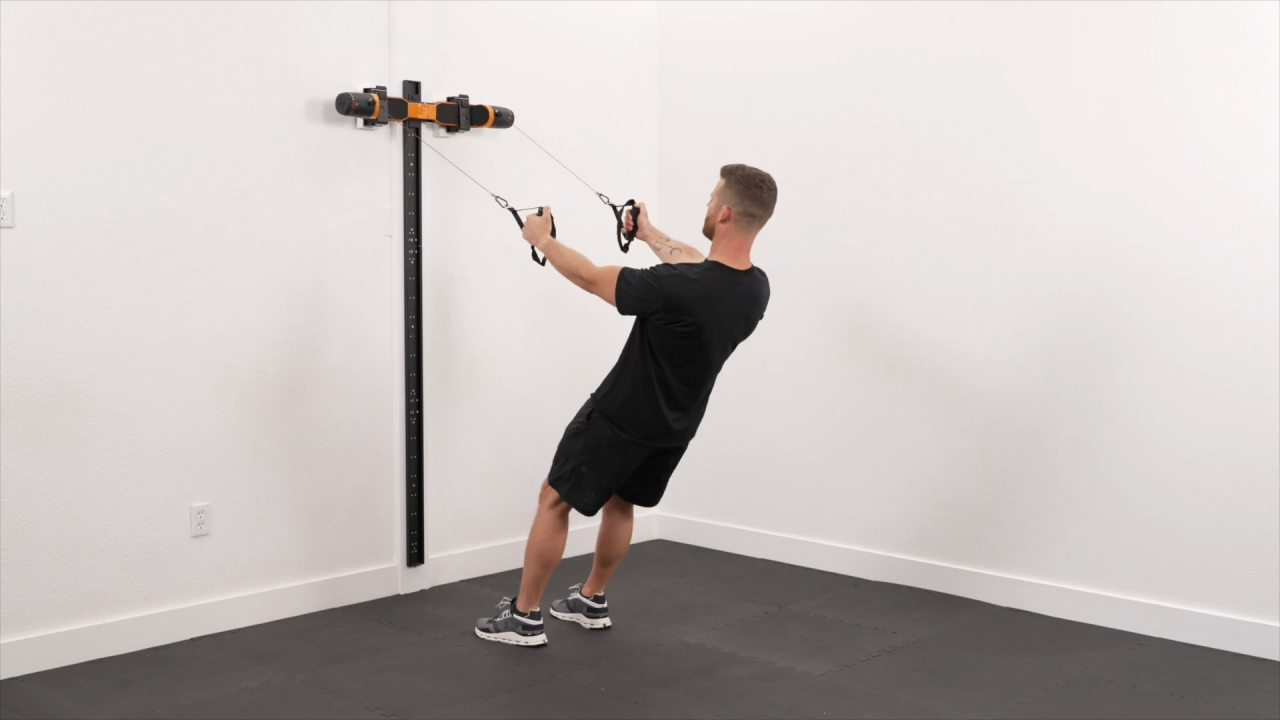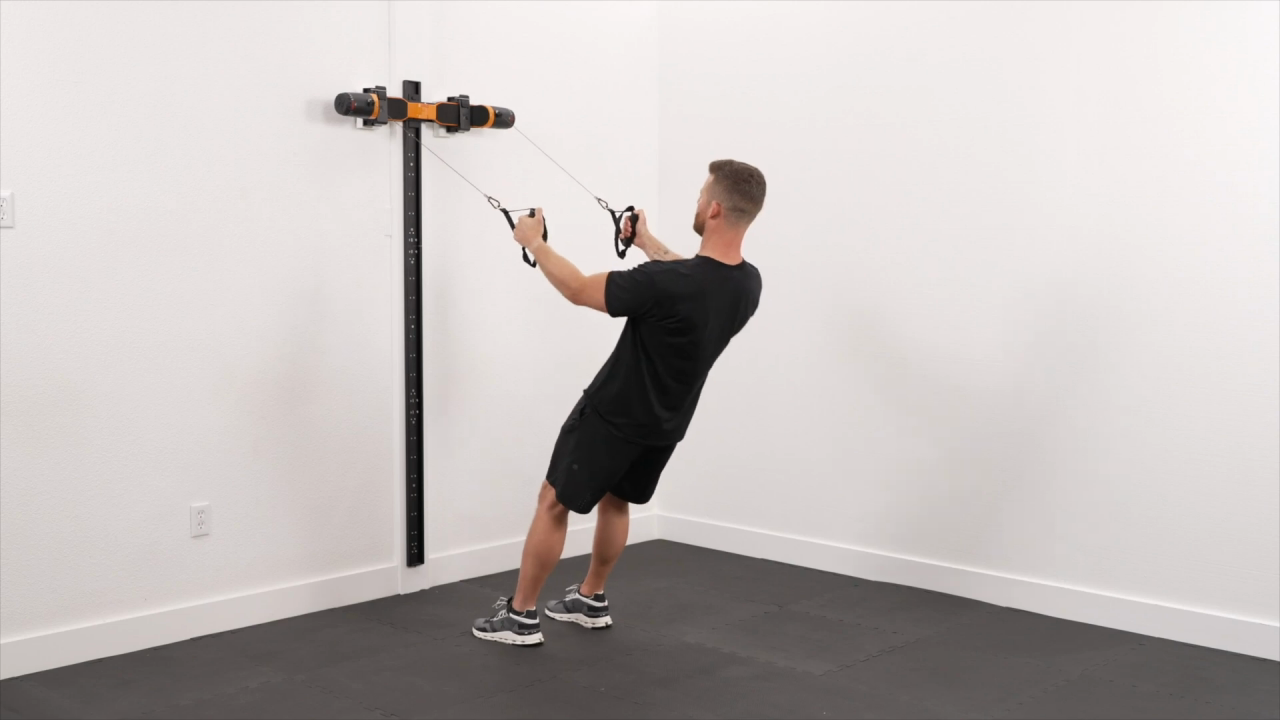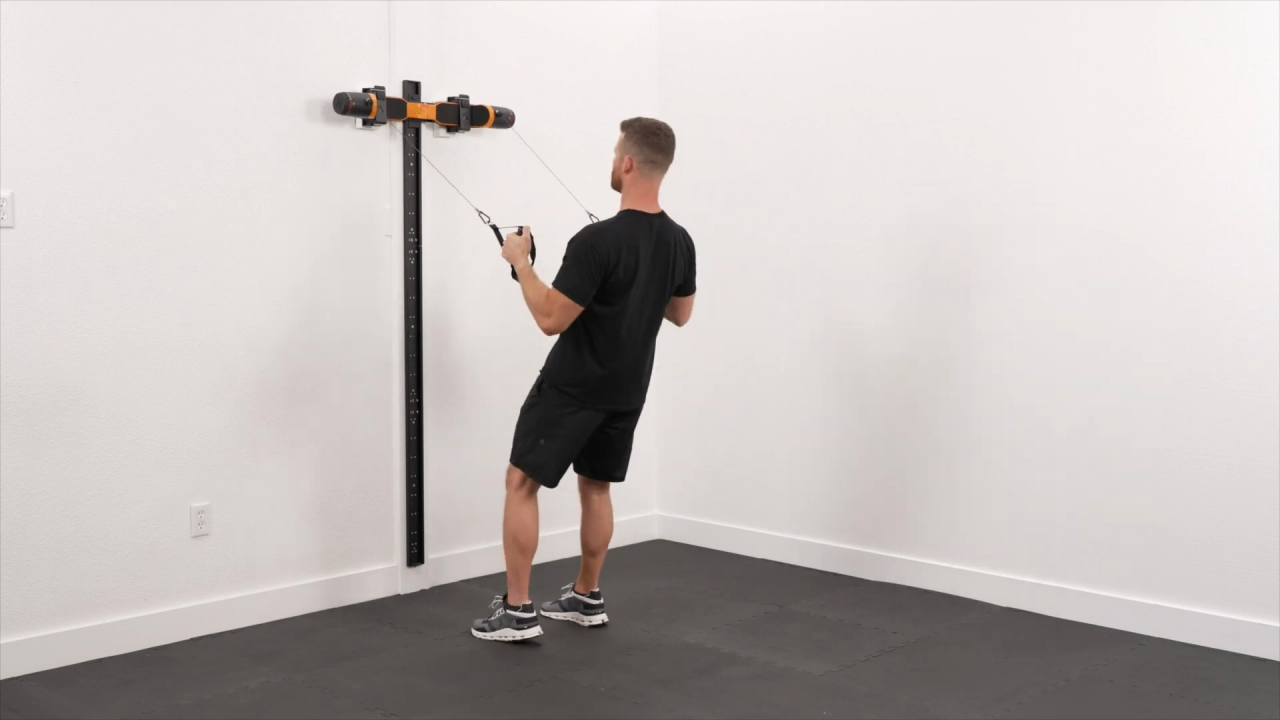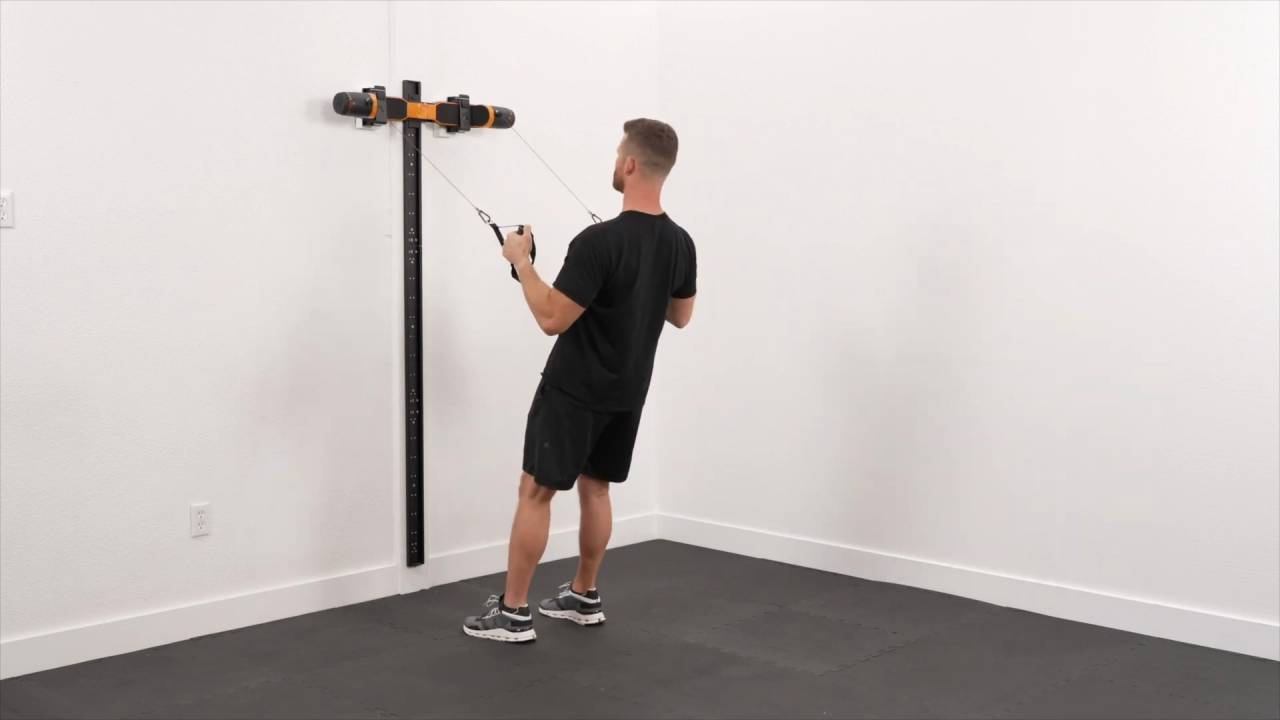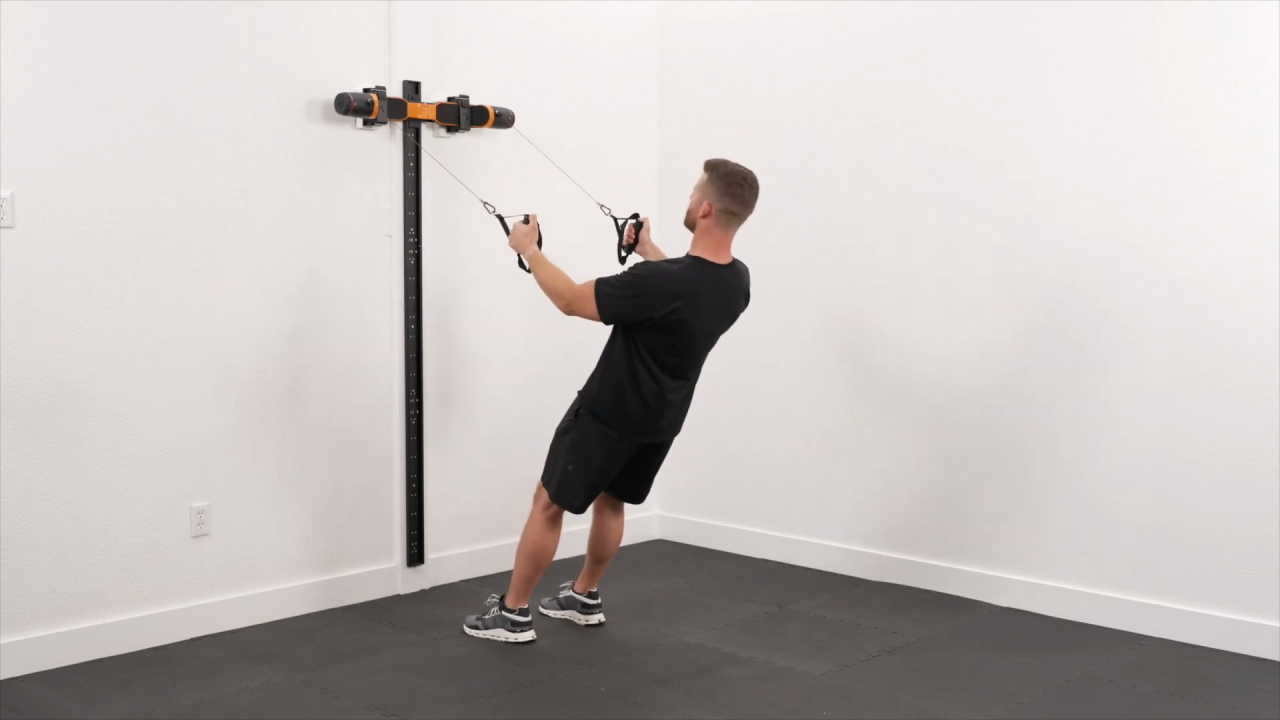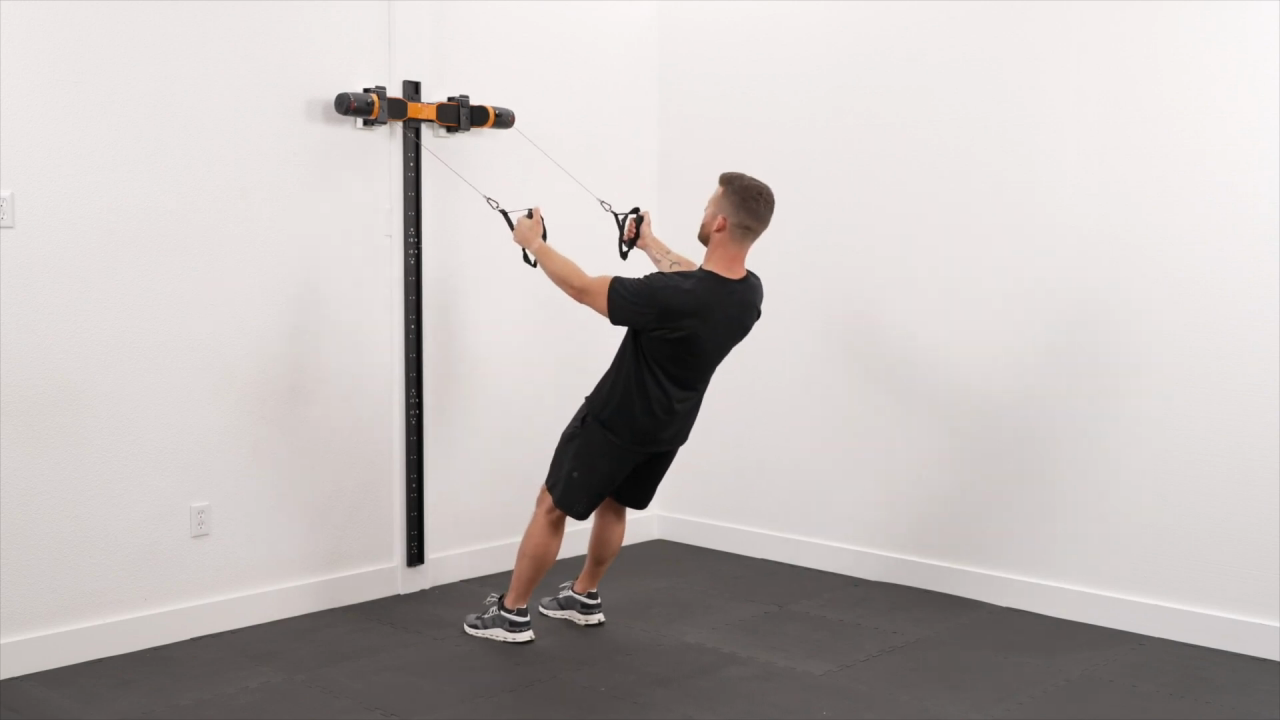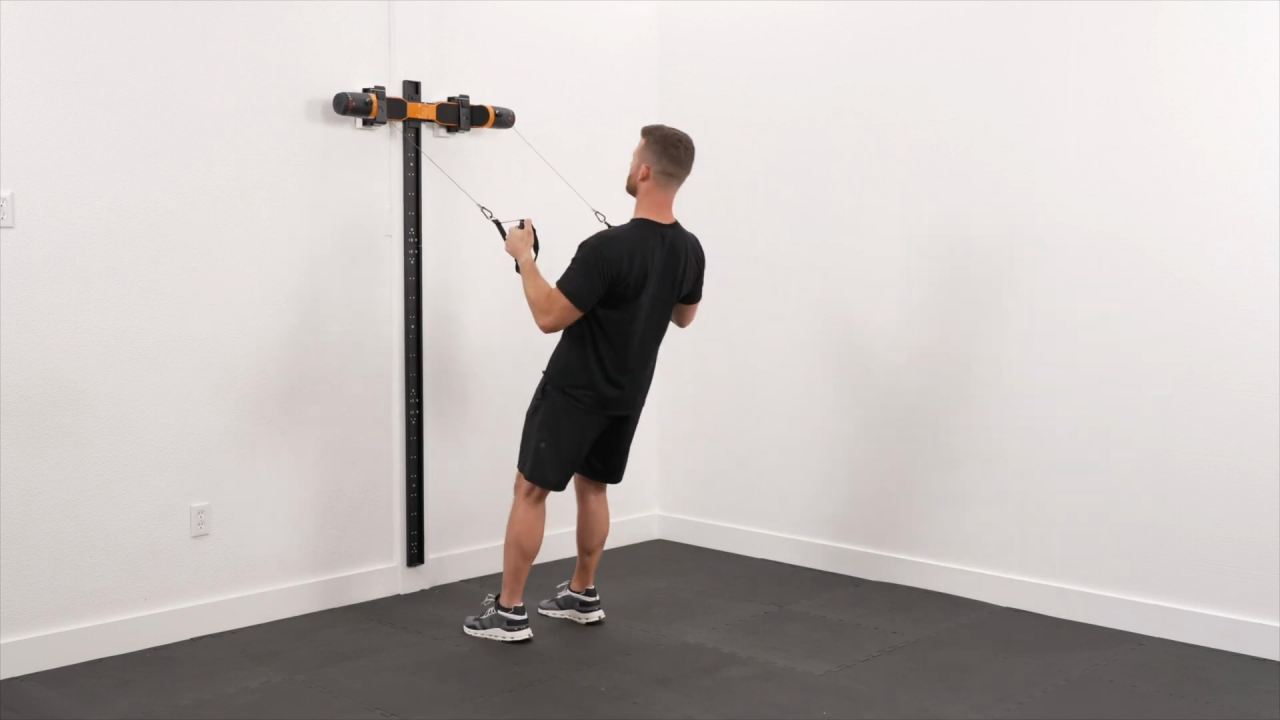
dt=0.7s
person 1, frame 1
left shoulder: (675, 289)
right shoulder: (756, 288)
left elbow: (591, 278)
left wrist: (541, 237)
right wrist: (649, 233)
left hip: (621, 416)
right hip: (672, 424)
left knee: (555, 500)
right knee: (619, 502)
left ankle: (523, 616)
right ankle: (591, 600)
person 1, frame 2
left shoulder: (665, 284)
right shoulder: (748, 284)
left elbow: (579, 290)
left wrist: (533, 242)
right wrist: (647, 242)
left hip: (614, 413)
right hip: (666, 422)
left knee: (554, 502)
right knee: (614, 499)
left ankle: (520, 615)
right ankle: (590, 599)
person 1, frame 3
left shoulder: (597, 240)
right shoulder: (678, 240)
left elbow: (551, 319)
right elbow: (680, 314)
left wrist: (519, 261)
left hip: (571, 389)
right hip: (625, 391)
left knee: (521, 482)
right knee: (595, 486)
left ankle: (517, 610)
right ankle: (585, 597)
person 1, frame 4
left shoulder: (600, 241)
right shoulder: (680, 242)
left elbow: (553, 319)
right elbow: (680, 316)
left wrist: (521, 261)
left hip: (575, 390)
right hip: (627, 391)
left knee: (535, 490)
right knee: (594, 486)
left ankle: (512, 612)
right ankle: (583, 596)
person 1, frame 5
left shoulder: (658, 282)
right shoulder: (737, 282)
left elbow: (571, 300)
left wrist: (528, 249)
right wrist: (646, 248)
left hip: (611, 413)
right hip: (662, 417)
left knee: (549, 503)
right knee: (610, 499)
left ankle: (511, 612)
right ankle: (583, 597)
person 1, frame 6
left shoulder: (671, 298)
right shoulder: (749, 292)
left elbow: (583, 288)
left wrist: (533, 242)
right wrist: (649, 243)
left hip: (617, 421)
right hip: (669, 427)
left knee: (552, 507)
right knee: (612, 504)
left ankle: (511, 612)
right ankle: (584, 597)
person 1, frame 7
left shoulder: (608, 248)
right shoulder: (689, 250)
left elbow: (548, 317)
right elbow: (684, 317)
left wrist: (523, 255)
left hip: (575, 390)
right hip: (627, 393)
left knee: (530, 490)
right knee: (592, 486)
left ankle: (507, 611)
right ankle: (581, 595)
